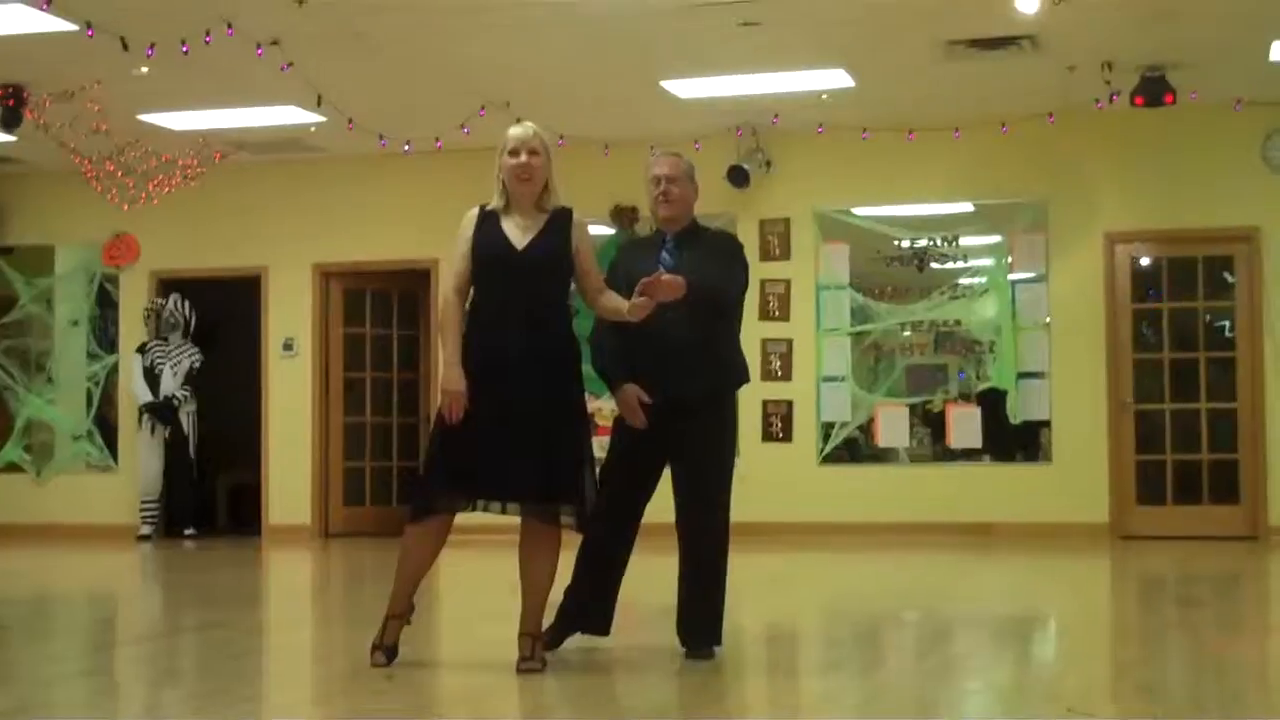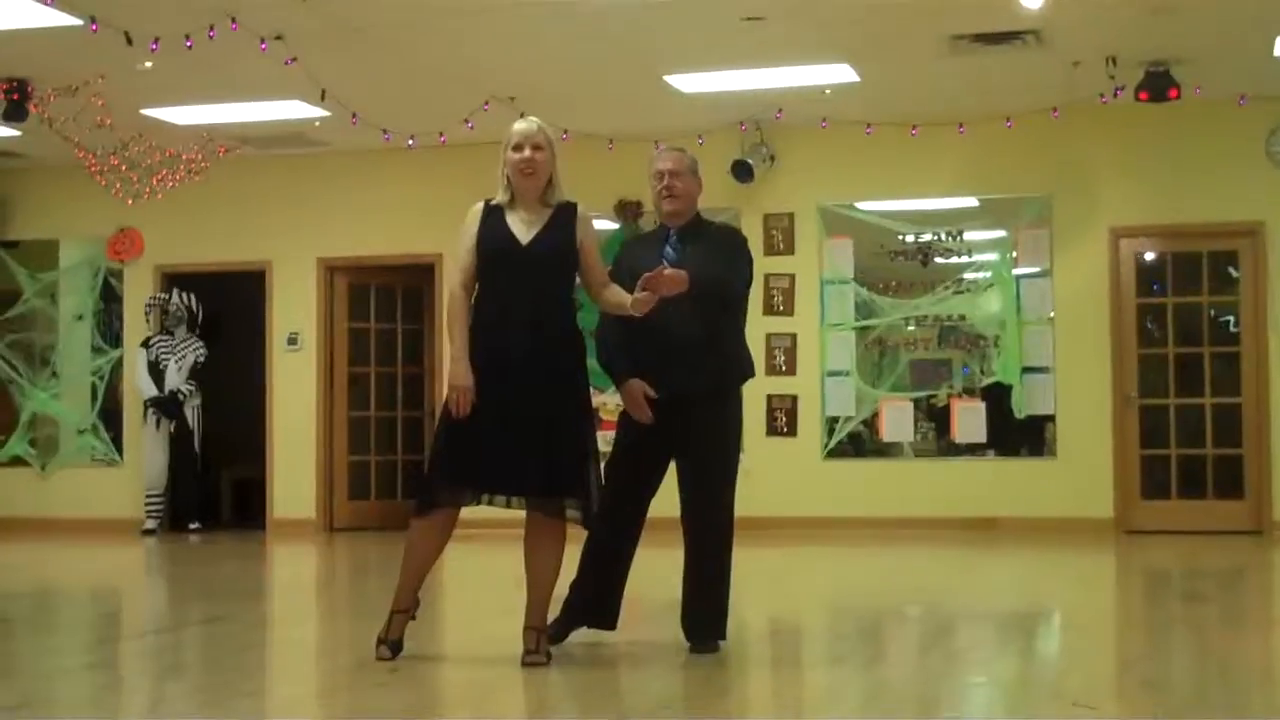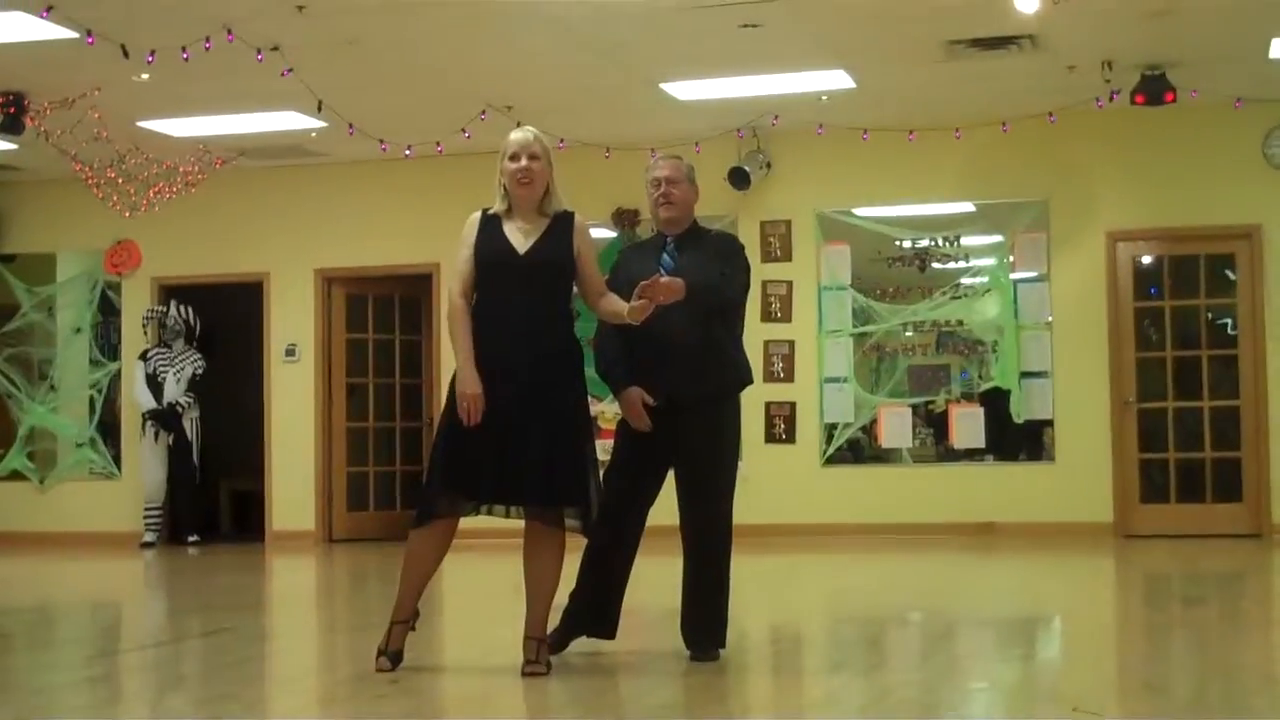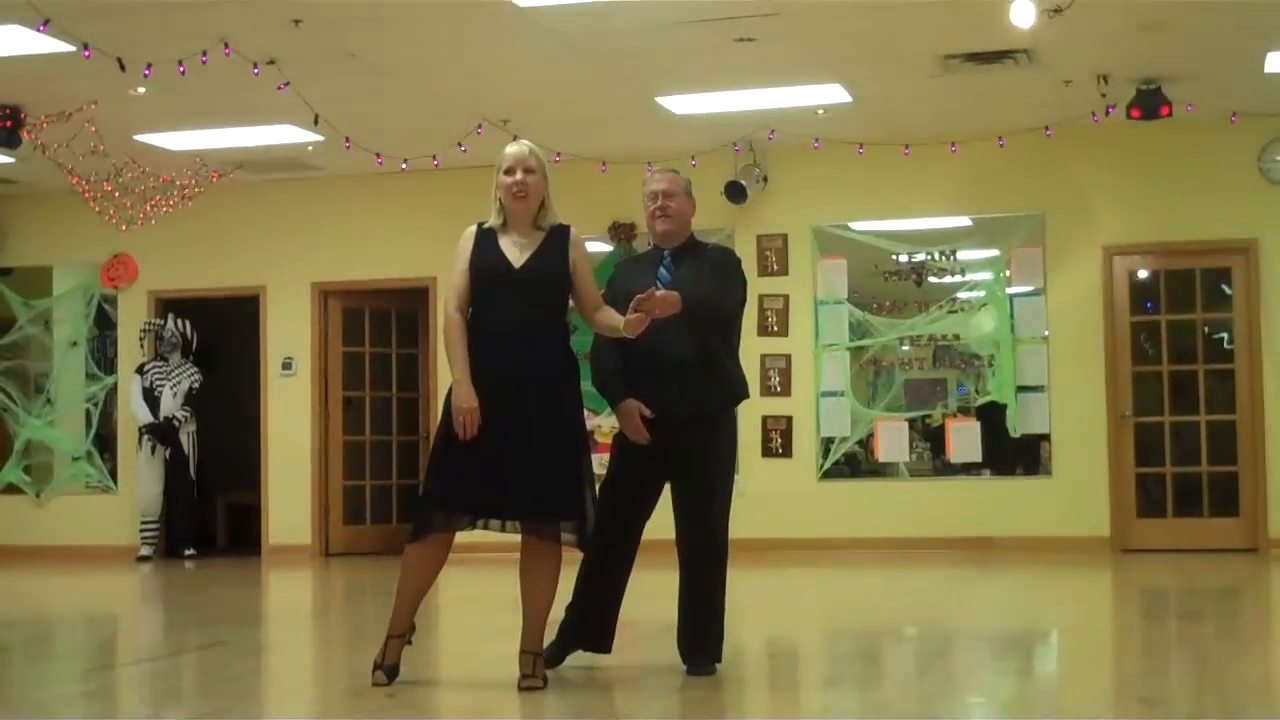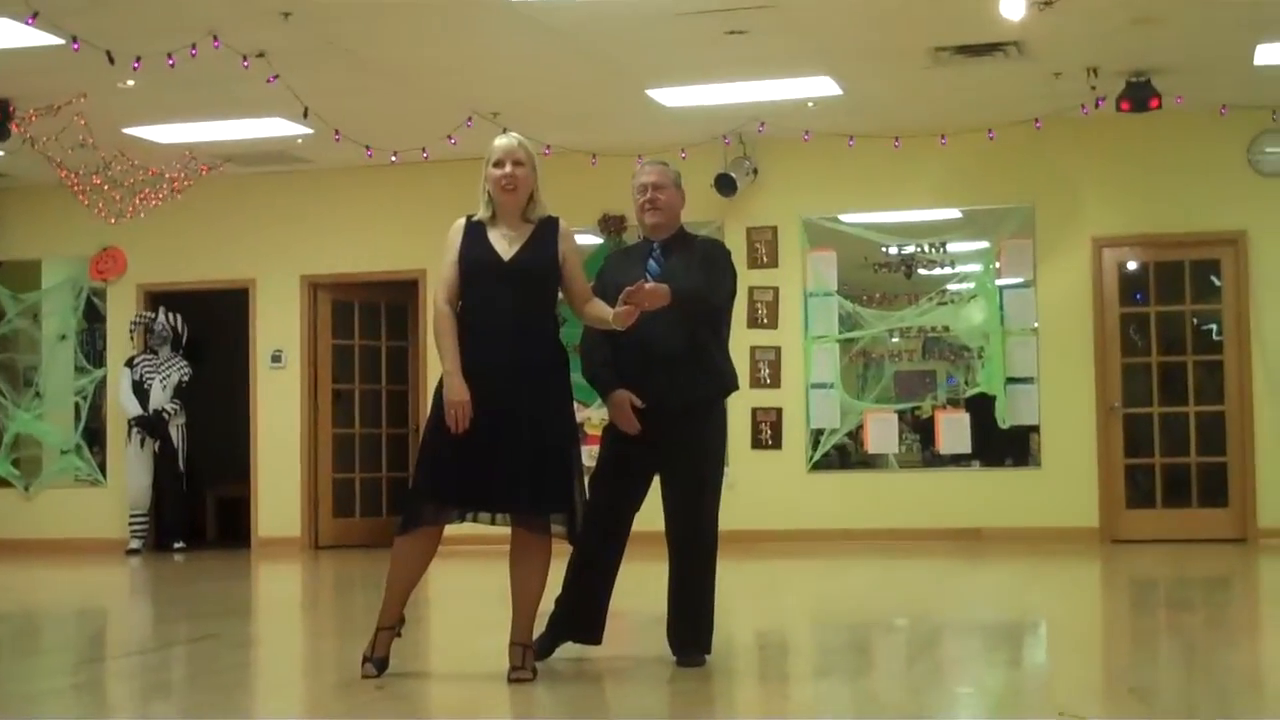
dt=0.3s
person 1, frame 1
left shoulder: (569, 225)
right shoulder: (477, 221)
left elbow: (596, 294)
right elbow: (454, 296)
left wrist: (630, 309)
right wrist: (452, 367)
left hip: (549, 374)
right hip: (483, 370)
left knee: (544, 504)
right knee: (440, 494)
left ankle: (531, 633)
right ankle: (395, 614)
person 1, frame 2
left shoulder: (574, 219)
right shoulder: (481, 215)
left elbow: (600, 289)
right elbow: (460, 290)
left wrist: (633, 302)
right wrist: (459, 362)
left hip: (553, 368)
right hip: (488, 364)
left knee: (548, 498)
right knee: (444, 489)
left ankle: (535, 627)
right ankle: (401, 608)
person 1, frame 3
left shoulder: (571, 228)
right shoulder: (479, 225)
left elbow: (597, 296)
right elbow: (459, 298)
left wrist: (631, 310)
right wrist: (466, 371)
left hip: (552, 378)
right hip: (487, 375)
left knee: (547, 507)
right knee: (445, 498)
left ankle: (536, 637)
right ankle: (401, 620)
person 1, frame 4
left shoulder: (567, 241)
right shoulder: (474, 238)
left elbow: (592, 310)
right elbow: (454, 312)
left wrist: (625, 324)
right wrist: (462, 385)
left hip: (548, 392)
right hip: (481, 389)
left knee: (543, 522)
right knee: (440, 513)
left ankle: (530, 651)
right ankle: (396, 634)
person 1, frame 5
left shoulder: (556, 234)
right shoulder: (463, 231)
left elbow: (583, 302)
right elbow: (444, 304)
left wrist: (616, 317)
right wrist: (452, 377)
left hip: (538, 384)
right hip: (471, 382)
left knee: (533, 513)
right knee: (430, 504)
left ankle: (521, 643)
right ankle: (386, 626)
person 2, frame 1
left shoulder: (723, 248)
right shoulder: (629, 256)
left elbow: (728, 298)
right elbow: (604, 326)
left wrist: (684, 289)
right wrist: (618, 382)
left hip: (706, 403)
right hip: (641, 402)
left knee: (704, 520)
right knee: (612, 512)
left ankle: (700, 631)
right ankle: (577, 615)
person 2, frame 2
left shoulder: (727, 242)
right shoulder: (633, 251)
left elbow: (733, 291)
right elbow: (609, 320)
left wrist: (687, 283)
right wrist: (624, 378)
left hip: (711, 398)
right hip: (646, 397)
left knee: (708, 514)
right knee: (618, 506)
left ankle: (704, 625)
right ankle: (582, 609)
person 2, frame 3
left shoulder: (723, 249)
right shoulder: (630, 259)
left elbow: (729, 297)
right elbow: (607, 329)
left wrist: (683, 290)
right wrist: (622, 386)
left hip: (709, 405)
right hip: (644, 405)
left knee: (707, 522)
right knee: (616, 515)
left ankle: (704, 634)
right ankle: (581, 619)
person 2, frame 4
left shoulder: (720, 263)
right shoulder: (627, 273)
left elbow: (726, 311)
right elbow: (604, 343)
left wrist: (679, 303)
right wrist: (619, 398)
left hip: (706, 419)
right hip: (641, 418)
left knee: (703, 536)
right knee: (612, 528)
left ankle: (700, 647)
right ankle: (577, 632)
person 2, frame 5
left shoulder: (710, 255)
right shoulder: (616, 265)
left elbow: (715, 303)
right elbow: (593, 334)
left wrist: (668, 296)
right wrist: (609, 389)
left hip: (696, 410)
right hip: (631, 410)
left knee: (693, 528)
right knee: (602, 520)
left ankle: (690, 639)
right ankle: (567, 624)
person 3, frame 1
left shoulder: (193, 353)
right shoulder: (145, 349)
left elbow: (191, 386)
right elbow: (137, 381)
left wrist: (171, 404)
right wrist: (151, 405)
left hip: (181, 416)
right hip: (151, 415)
left knee: (183, 469)
right knee: (150, 469)
left ankle: (186, 523)
right ankle: (147, 523)
person 3, frame 2
left shoulder: (197, 347)
right shoulder: (150, 343)
left elbow: (196, 379)
right elbow: (141, 375)
left wrist: (176, 399)
right wrist: (156, 399)
left hip: (186, 410)
right hip: (156, 410)
left knee: (188, 463)
right knee: (155, 463)
left ankle: (191, 517)
right ankle: (152, 517)
person 3, frame 3
left shoulder: (196, 359)
right shoulder: (148, 356)
left elbow: (194, 392)
right elbow: (139, 388)
left wrist: (174, 411)
right wrist: (154, 412)
left hip: (184, 423)
right hip: (154, 422)
left knee: (186, 476)
right knee: (154, 476)
left ankle: (189, 530)
right ankle: (151, 529)
person 3, frame 4
left shoulder: (192, 373)
right shoulder: (144, 369)
left elbow: (191, 406)
right elbow: (136, 401)
left wrist: (171, 425)
right wrist: (151, 426)
left hip: (181, 436)
right hip: (151, 436)
left knee: (182, 489)
right knee: (150, 489)
left ankle: (185, 543)
right ankle: (147, 543)
person 3, frame 5
left shoulder: (182, 366)
right shoulder: (134, 362)
left elbow: (180, 399)
right elbow: (125, 394)
left wrist: (161, 418)
right wrist: (140, 418)
left hip: (171, 429)
right hip: (140, 429)
left knee: (172, 482)
right knee: (139, 483)
left ankle: (174, 536)
right ankle: (136, 536)
